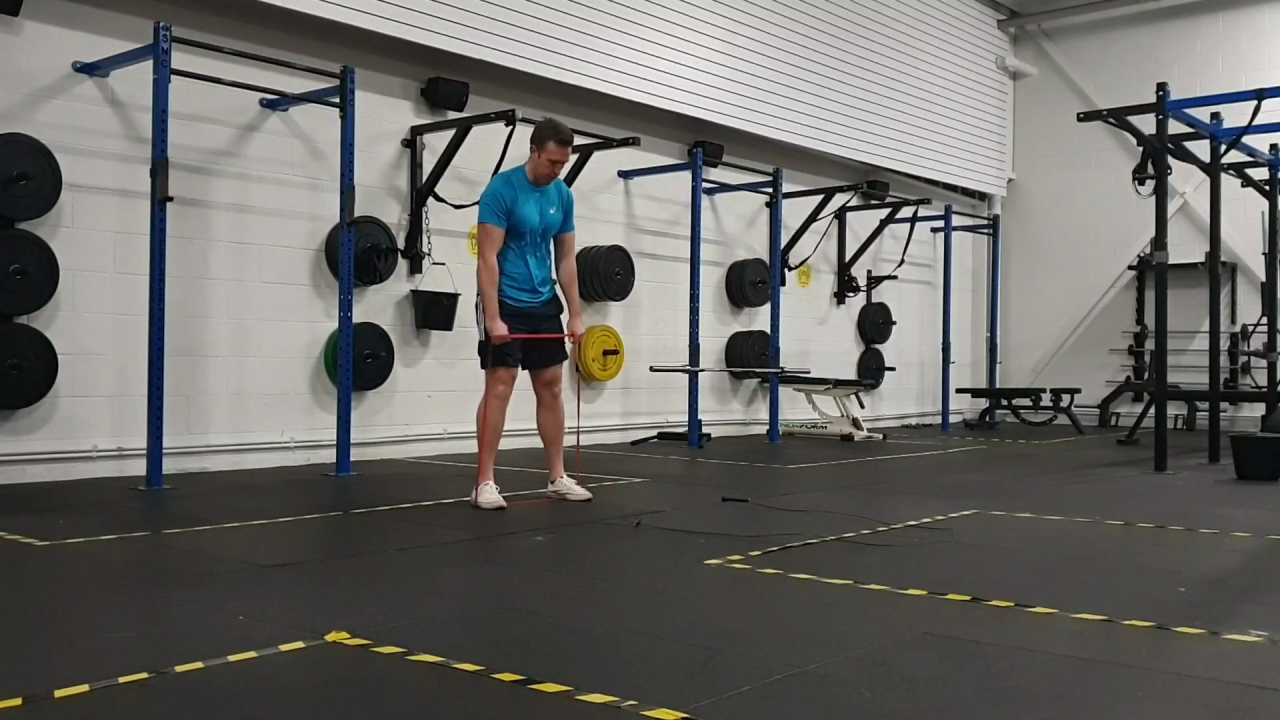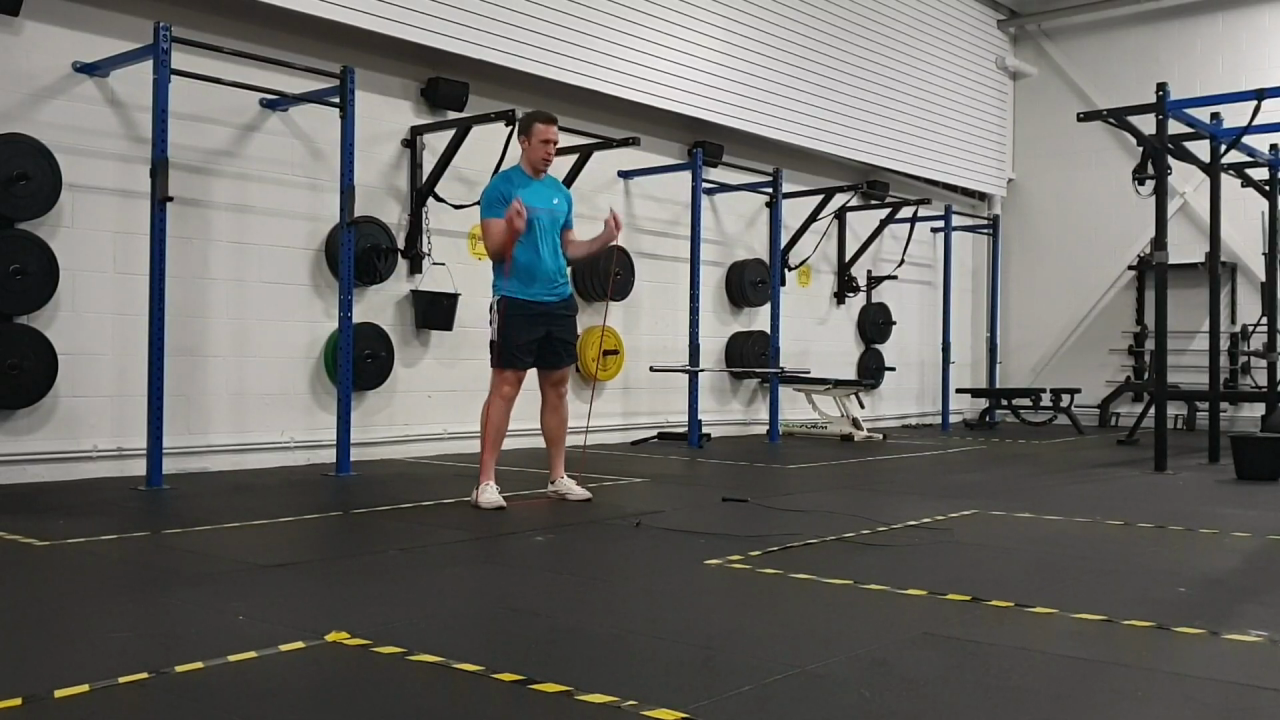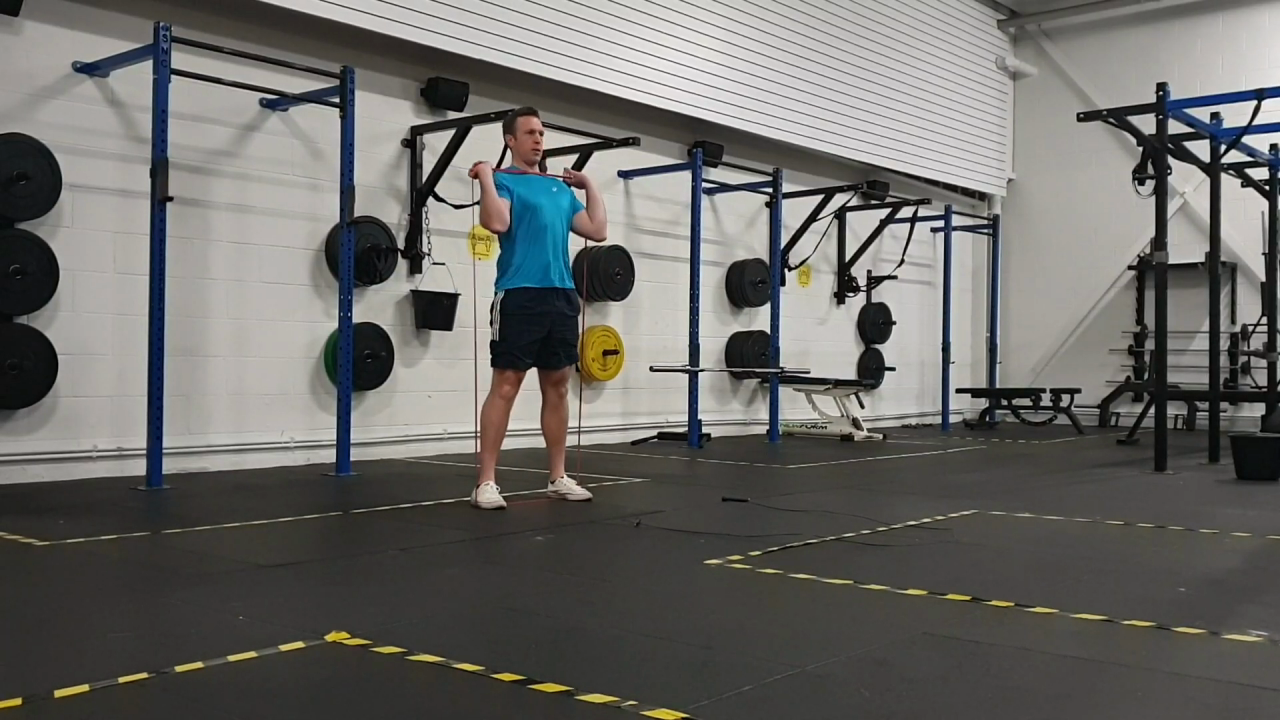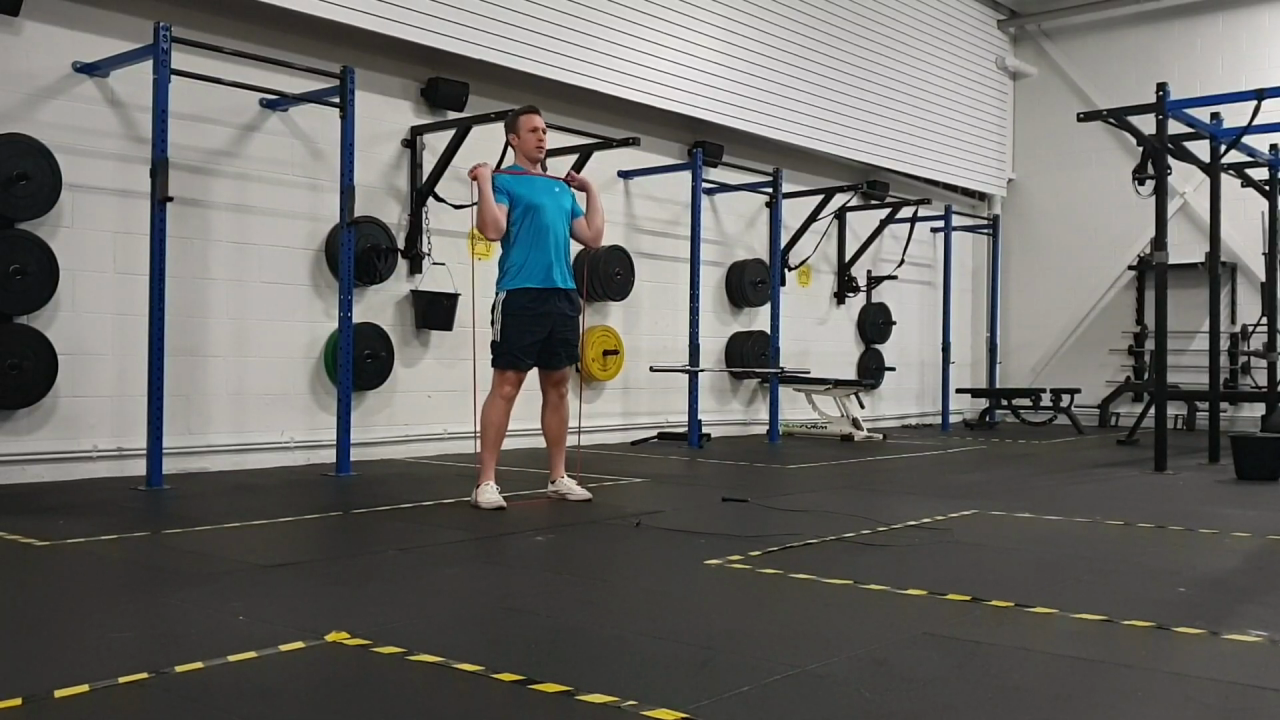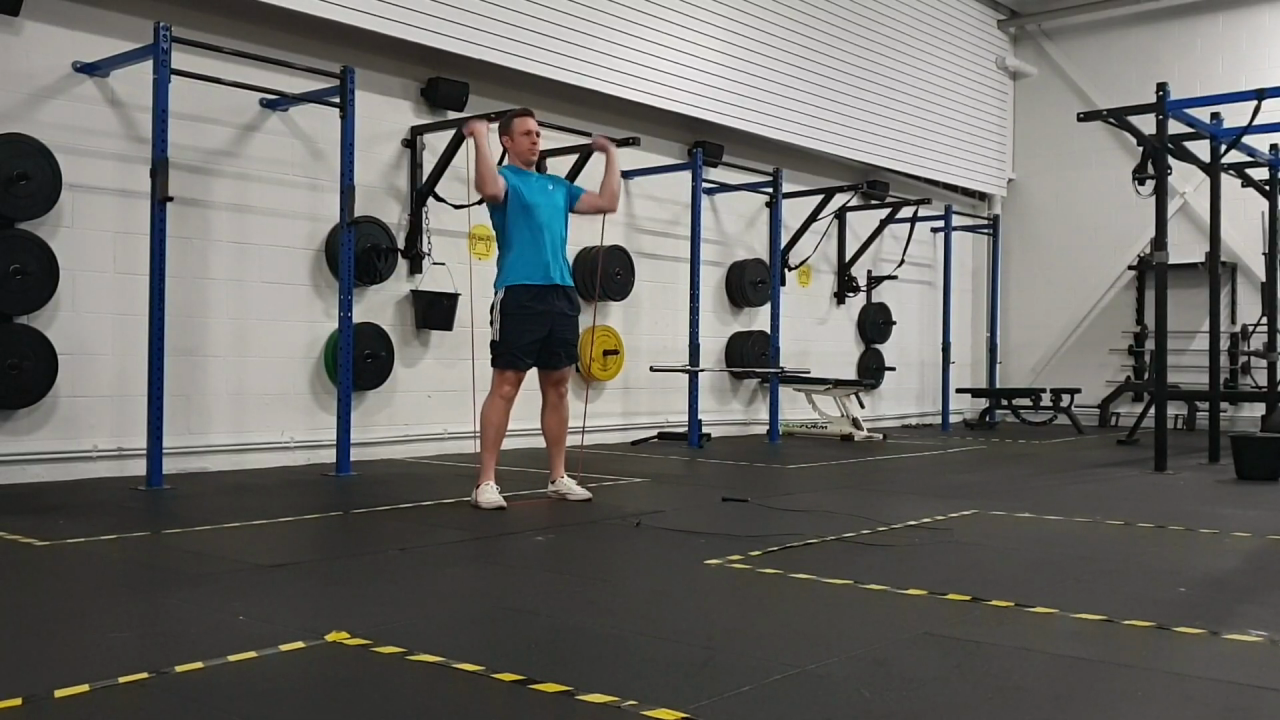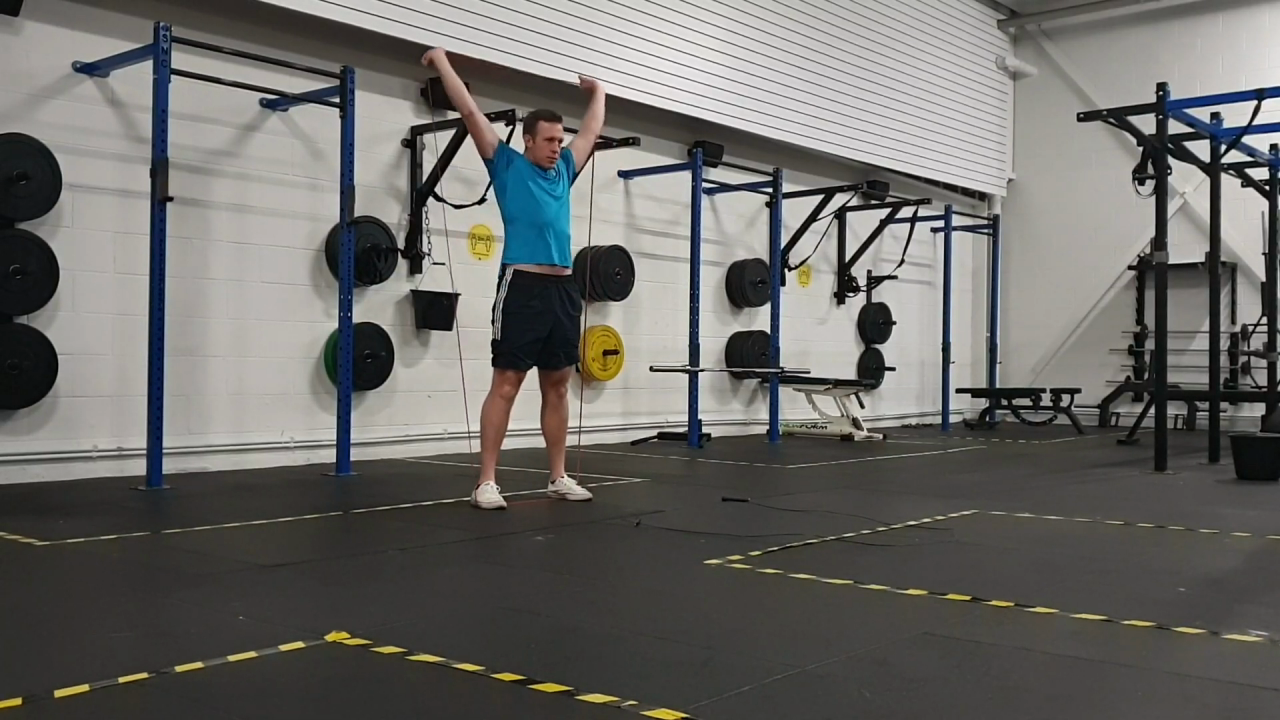
dt=0.5s
person 1, frame 1
left shoulder: (563, 196)
right shoulder: (502, 189)
left elbow: (565, 258)
right elbow: (488, 256)
left wrist: (575, 314)
right wrist: (492, 317)
left hip: (544, 304)
right hip: (507, 305)
left knee: (551, 388)
right knee: (500, 387)
left ankle: (557, 477)
right ankle: (485, 482)
person 1, frame 2
left shoulder: (560, 192)
right shoulder: (502, 186)
right elbow: (494, 248)
left wrist: (603, 239)
right wrist: (512, 229)
left hip: (560, 302)
right hip: (517, 302)
left knee: (557, 388)
right knee: (505, 387)
left ankle: (558, 477)
right ankle: (486, 481)
person 1, frame 3
left shoulder: (560, 188)
right shoulder: (504, 180)
left elbow: (597, 231)
right elbow: (496, 222)
left wrist: (589, 186)
right wrist: (485, 177)
left hip: (561, 296)
right hip: (519, 296)
left knee: (557, 386)
right knee: (505, 386)
left ankle: (558, 477)
right ankle: (486, 482)
person 1, frame 4
left shoulder: (561, 189)
right shoulder: (504, 181)
left elbow: (593, 238)
right elbow: (492, 230)
left wrist: (591, 191)
right wrist: (484, 181)
left hip: (563, 296)
right hip: (521, 296)
left knee: (558, 387)
right knee: (506, 386)
left ankle: (558, 477)
right ankle: (486, 482)
person 1, frame 5
left shoulder: (557, 186)
right shoulder: (507, 180)
left elbow: (608, 201)
right elbow: (487, 184)
left wrist: (612, 155)
right wrist: (479, 135)
left hip: (561, 294)
right hip: (518, 293)
left knee: (557, 386)
right knee: (505, 385)
left ankle: (558, 477)
right ankle: (486, 482)
person 1, frame 6
left shoulder: (562, 171)
right shoulder: (507, 164)
left elbow: (592, 130)
right elbow: (470, 112)
left wrist: (597, 91)
right wrist: (441, 61)
left hip: (564, 291)
right hip: (522, 288)
left knee: (557, 386)
right knee: (505, 386)
left ankle: (558, 477)
right ankle: (486, 481)
